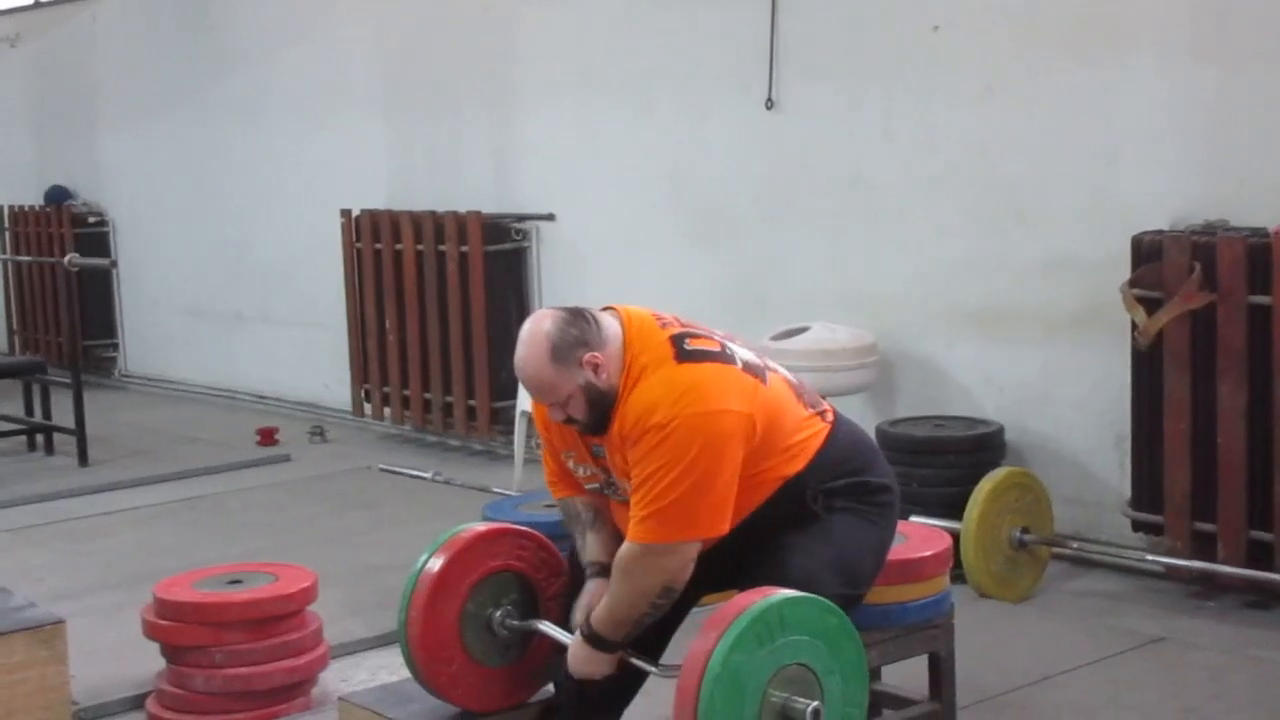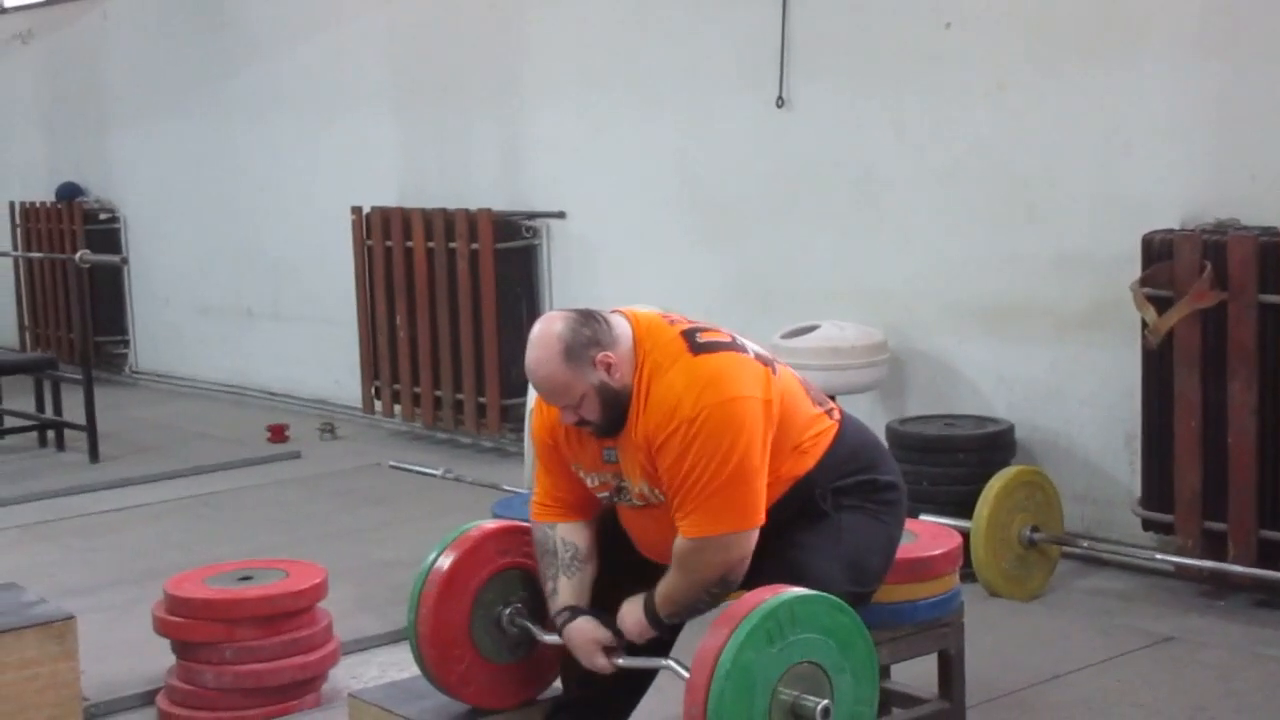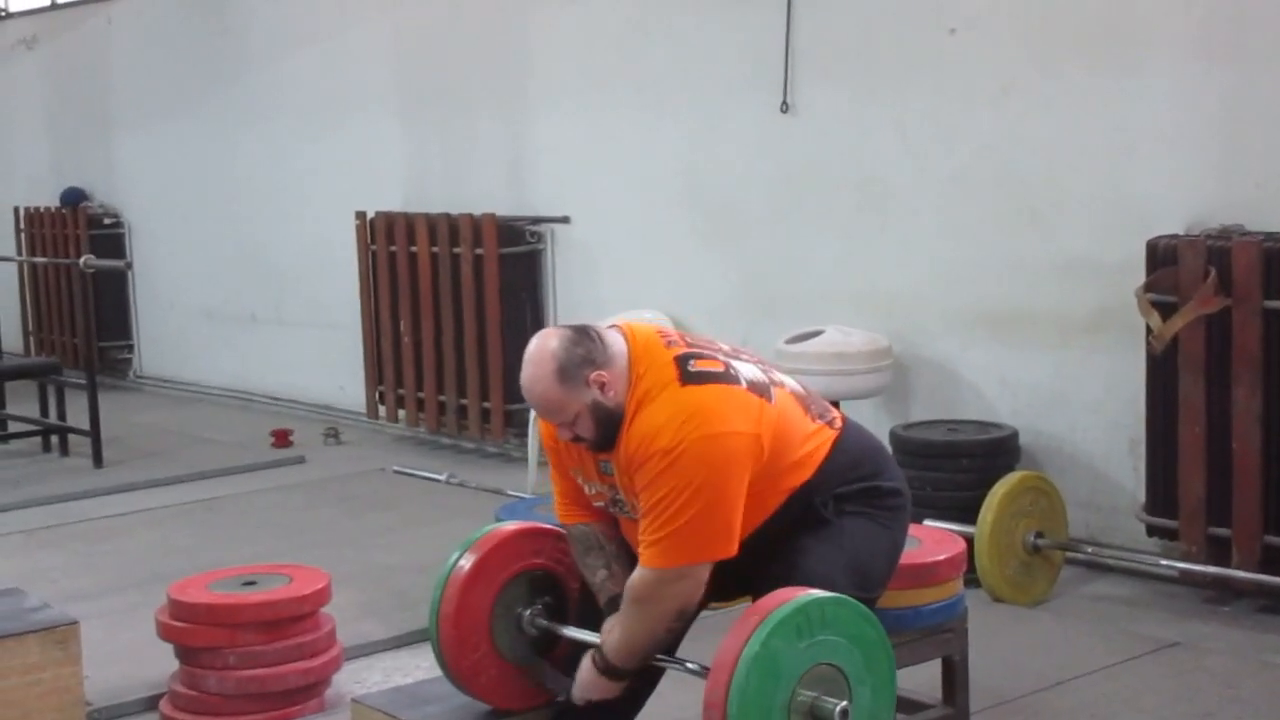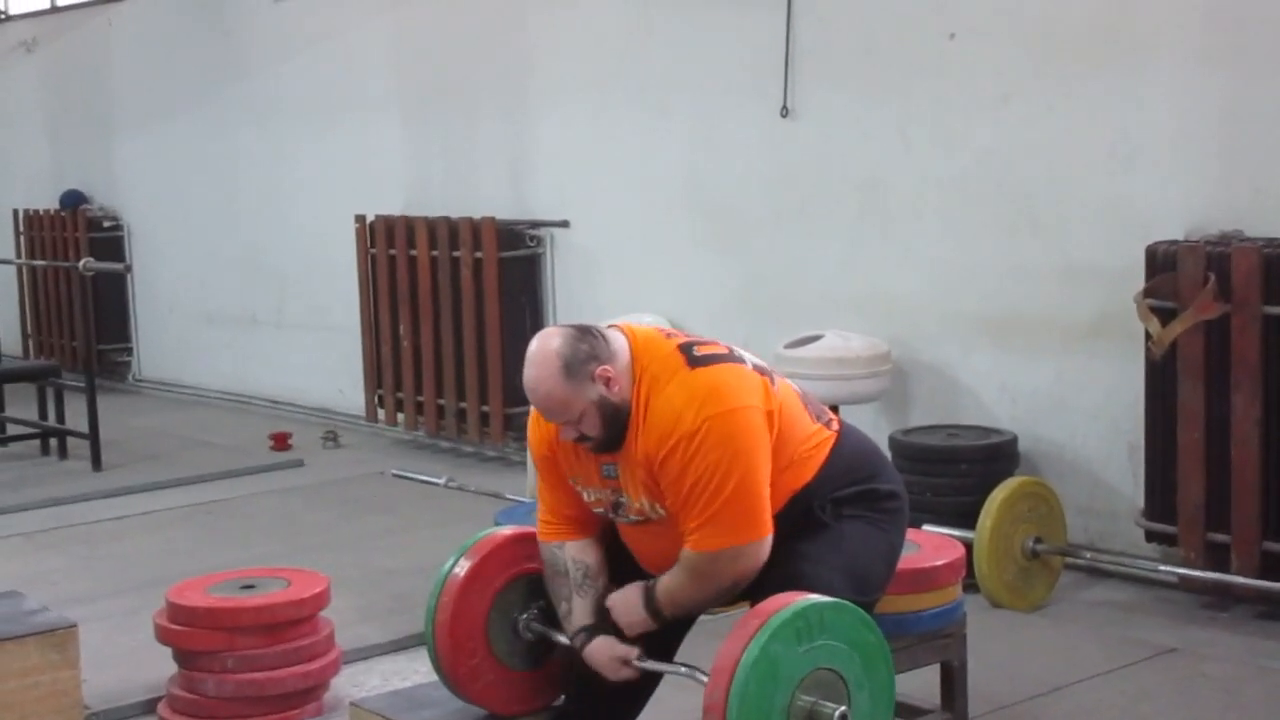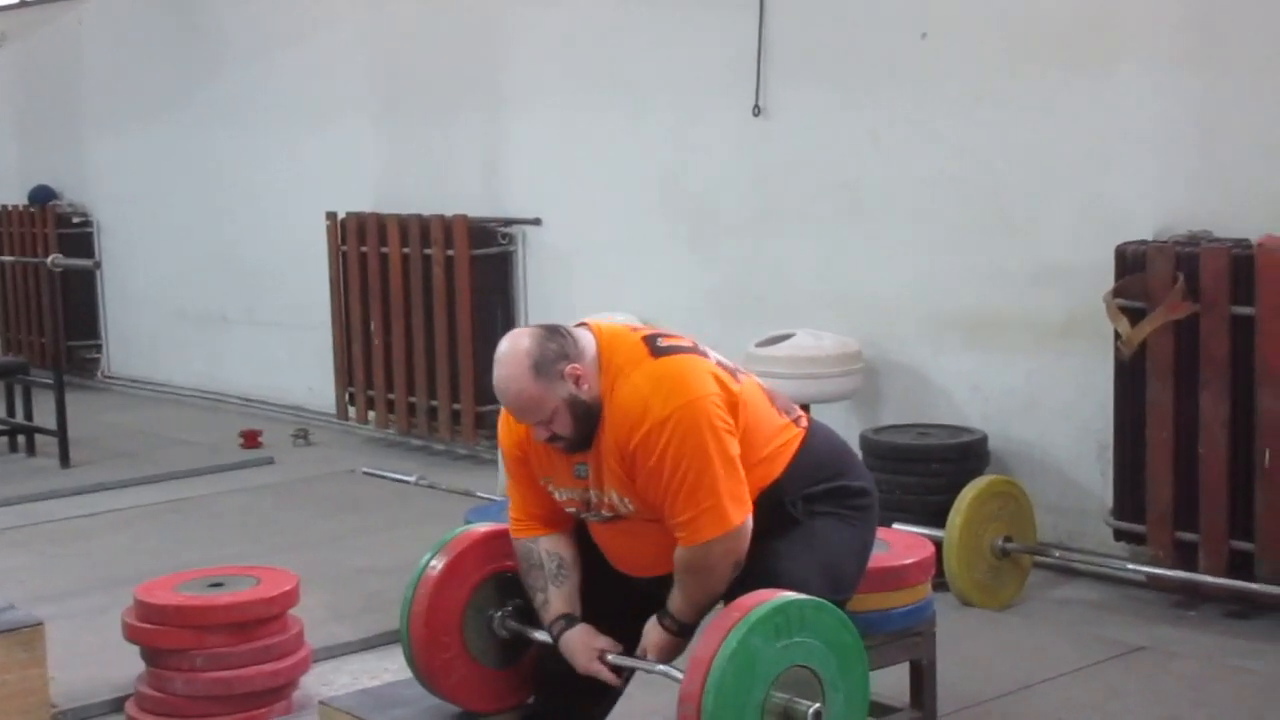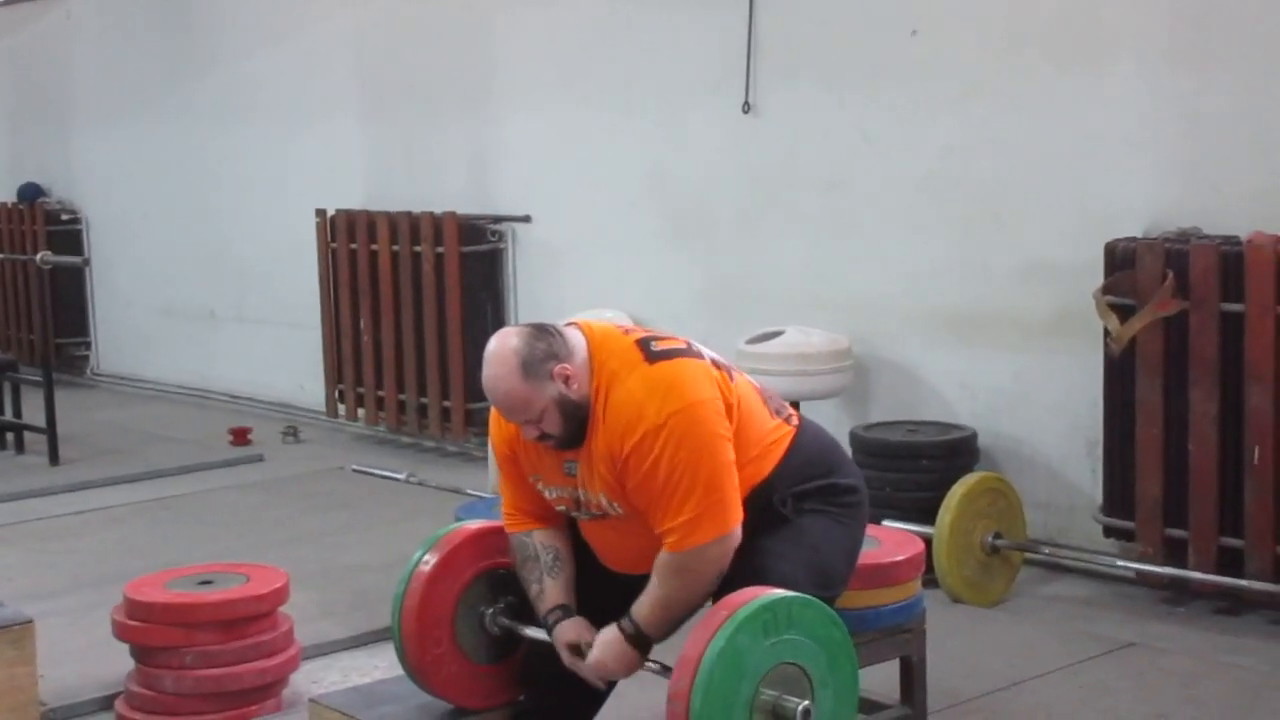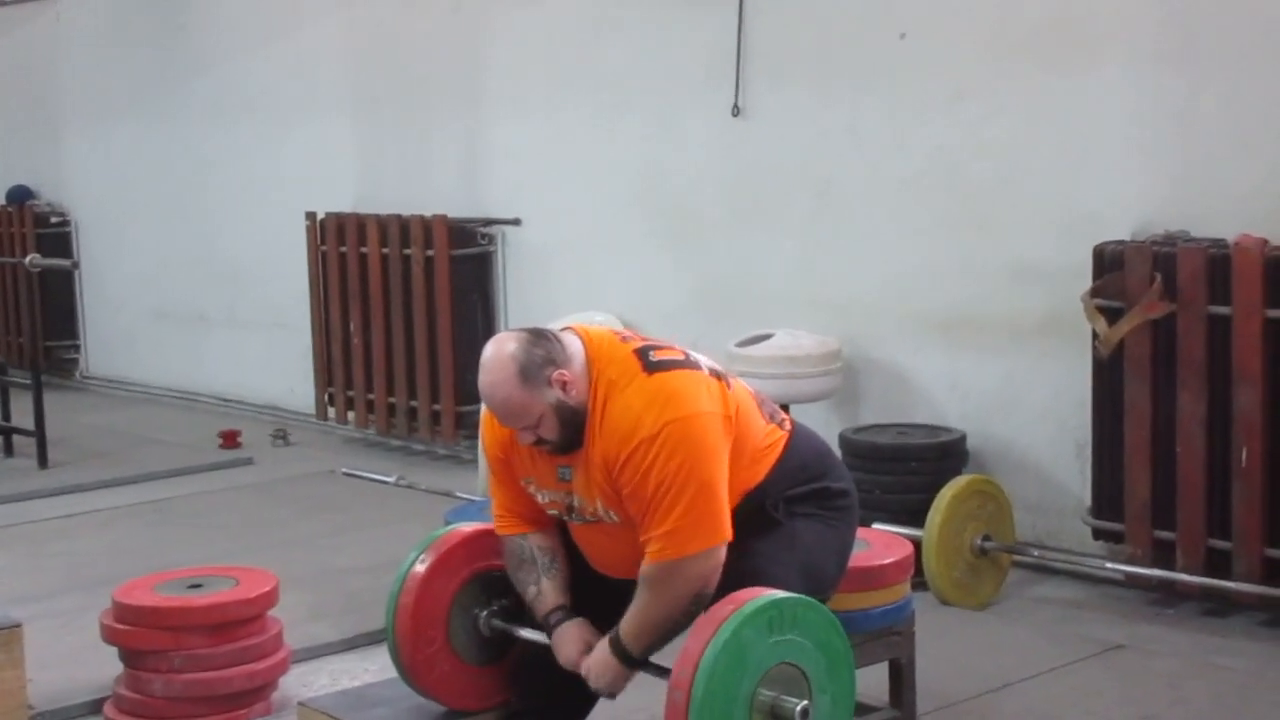
dt=0.7s
person 1, frame 1
left shoulder: (683, 396)
right shoulder: (563, 381)
left elbow: (659, 558)
right elbow: (576, 485)
left wrist: (598, 641)
right wrist: (597, 574)
right knee: (611, 613)
person 1, frame 2
left shoulder: (703, 389)
right shoulder: (568, 386)
left elbow: (722, 550)
right elbow: (561, 512)
left wrist: (654, 612)
right wrist: (569, 615)
right knee: (603, 616)
person 1, frame 3
left shoulder: (689, 418)
right shoulder: (570, 398)
left elbow: (672, 582)
right elbow: (586, 511)
left wrist: (611, 666)
right wrist: (616, 609)
right knee: (607, 617)
person 1, frame 4
left shoulder: (700, 398)
right shoulder: (563, 404)
left elbow: (732, 556)
right elbow: (566, 528)
left wrist: (650, 604)
right wrist: (587, 634)
person 1, frame 5
left shoulder: (666, 393)
right shoulder: (529, 406)
left elbow: (720, 540)
right elbow: (540, 525)
left wrist: (675, 623)
right wrist: (565, 625)
person 1, frame 6
left shoulder: (660, 394)
right shoulder: (521, 402)
left elbow: (701, 550)
right elbow: (533, 519)
left wrist: (633, 636)
right wrist: (559, 616)
right knee: (566, 639)
person 1, frame 7
left shoulder: (658, 404)
right shoulder: (514, 406)
left elbow: (684, 570)
right elbow: (523, 522)
left wrist: (622, 654)
right wrist: (559, 617)
right knee: (555, 637)
